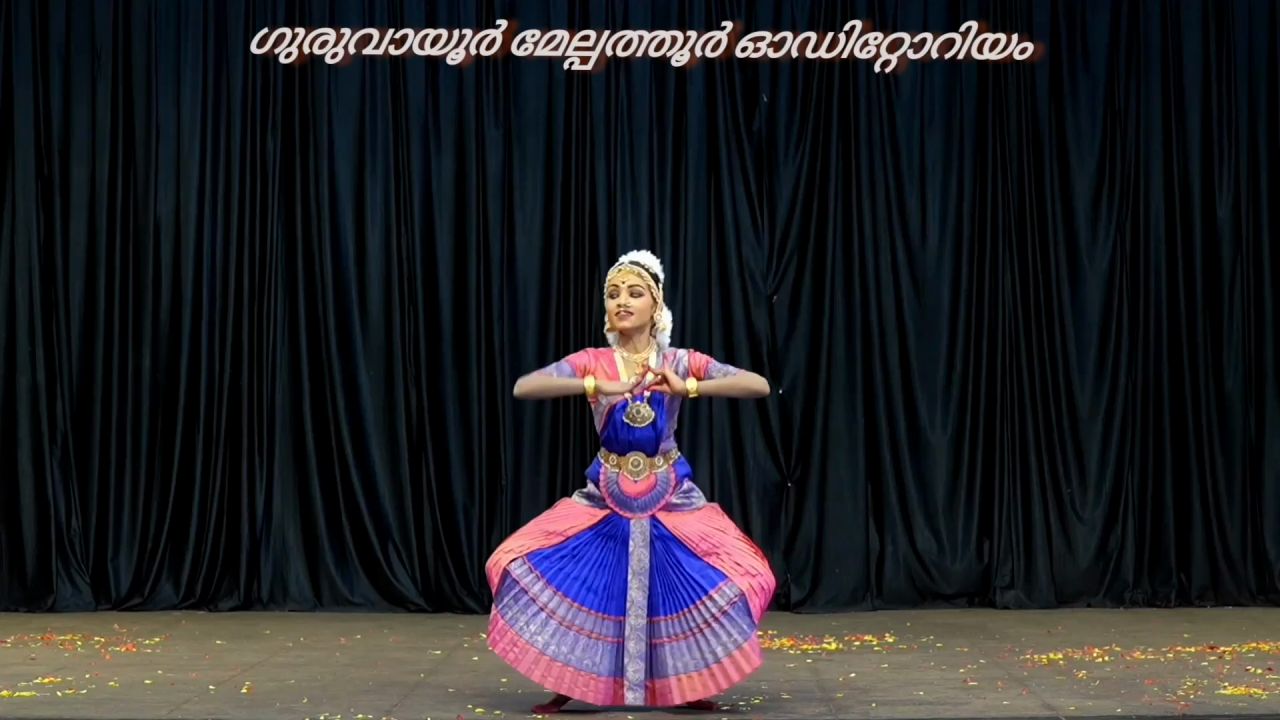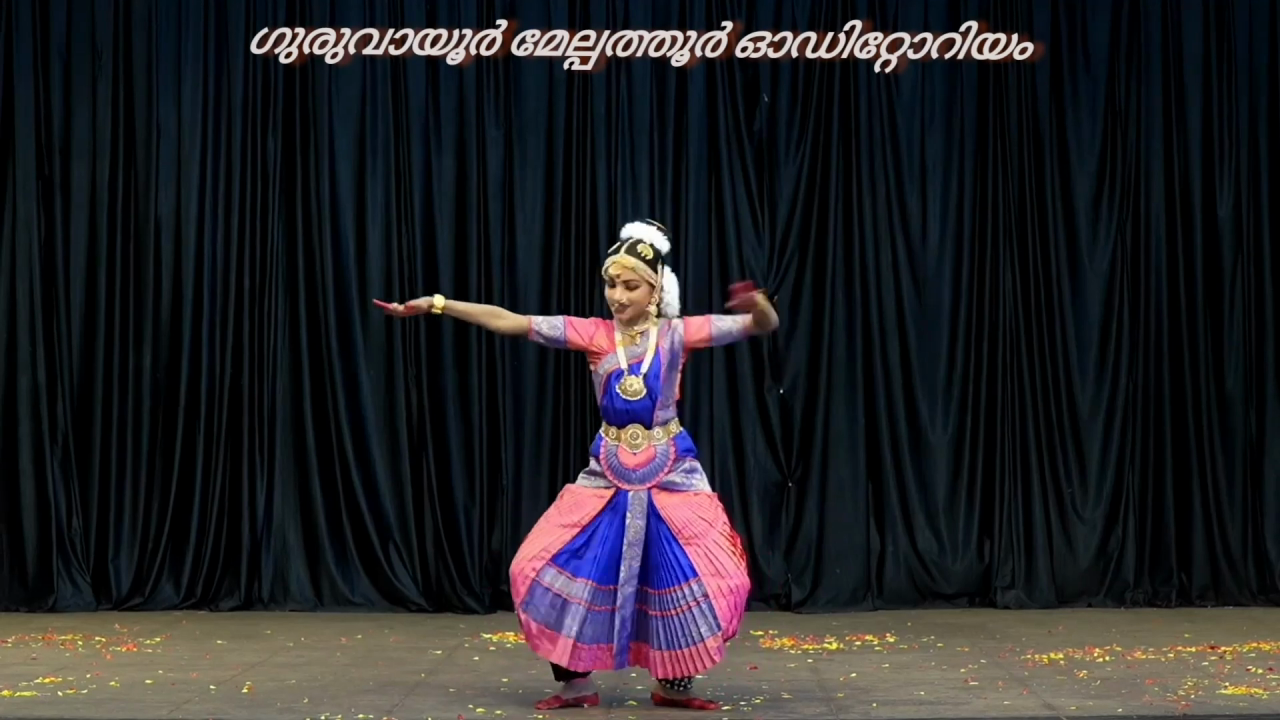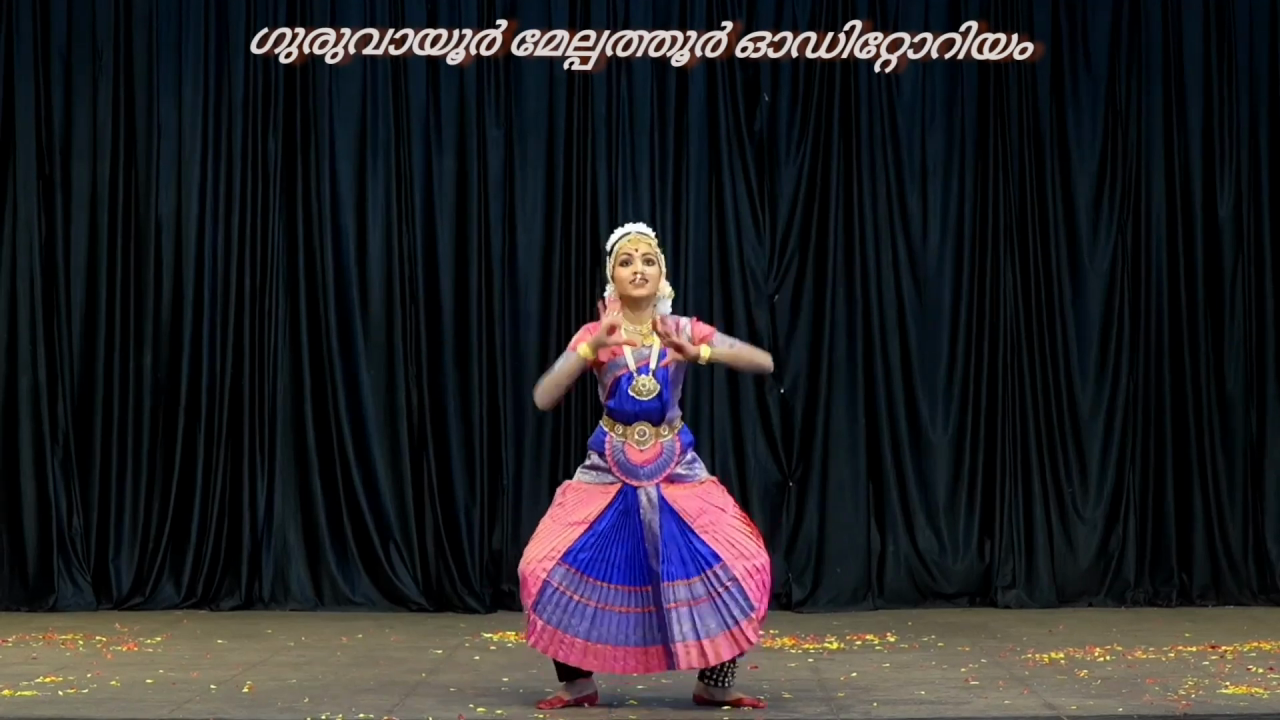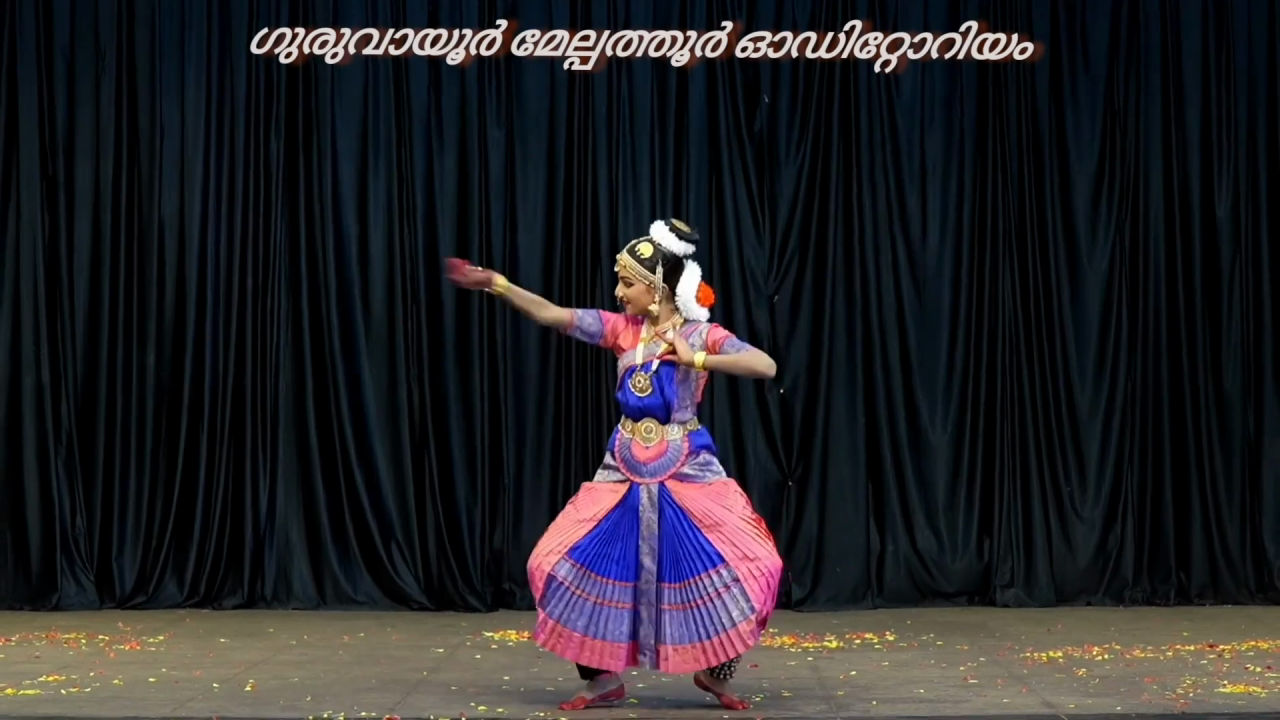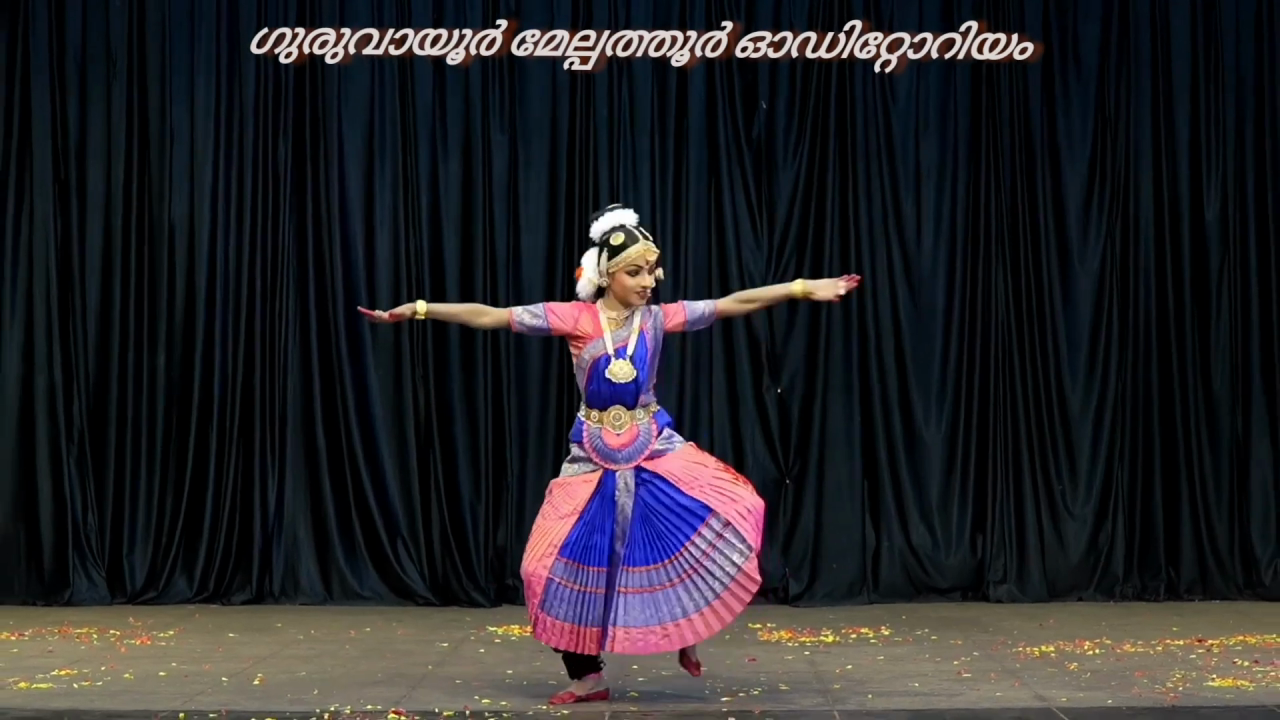
dt=0.5s
person 1, frame 1
left shoulder: (680, 362)
right shoulder: (593, 361)
left elbow: (759, 384)
right elbow: (523, 387)
left wrist: (688, 388)
right wrist: (591, 383)
left hip: (671, 500)
right hip: (603, 500)
left knee: (744, 580)
right knee: (518, 569)
left ankle: (680, 685)
right ankle: (571, 683)
person 1, frame 2
left shoulder: (680, 332)
right shoulder: (592, 333)
left elbow: (763, 325)
right elbow: (508, 321)
left wrist: (757, 304)
right wrist: (435, 303)
left hip: (672, 478)
right hip: (607, 477)
left knee: (708, 581)
right knee: (547, 568)
left ankle: (672, 684)
right ankle: (577, 681)
person 1, frame 3
left shoulder: (685, 331)
right shoulder: (595, 335)
left elbow: (764, 362)
right elbow: (543, 400)
left wrist: (698, 354)
right wrist: (588, 356)
left hip: (675, 471)
right hip: (607, 472)
left knee: (728, 564)
right knee: (561, 570)
left ankle: (714, 684)
right ankle: (578, 683)
person 1, frame 4
left shoulder: (704, 336)
right shoulder: (618, 329)
left elbow: (766, 367)
right elbow: (551, 312)
left wrist: (694, 359)
right wrist: (495, 283)
left hip: (687, 474)
right hip: (623, 473)
left knee: (746, 567)
right knee: (561, 563)
left ankle: (715, 674)
right ankle: (602, 676)
person 1, frame 5
left shoulder: (658, 318)
right shoulder: (573, 317)
left elbow: (733, 303)
right elbow: (490, 316)
left wrist: (807, 288)
right wrist: (419, 309)
left hip: (654, 451)
right hip: (591, 459)
left knee: (735, 512)
right knee: (549, 565)
left ankle: (687, 633)
right ankle: (588, 676)
